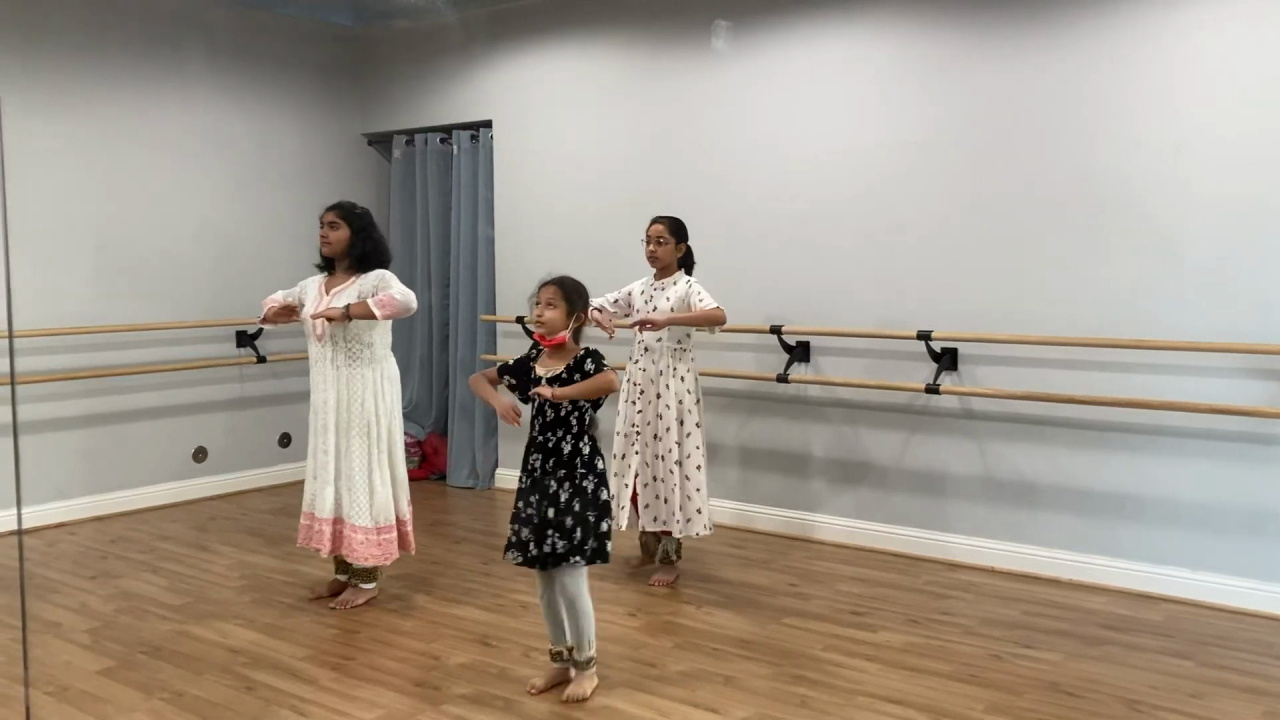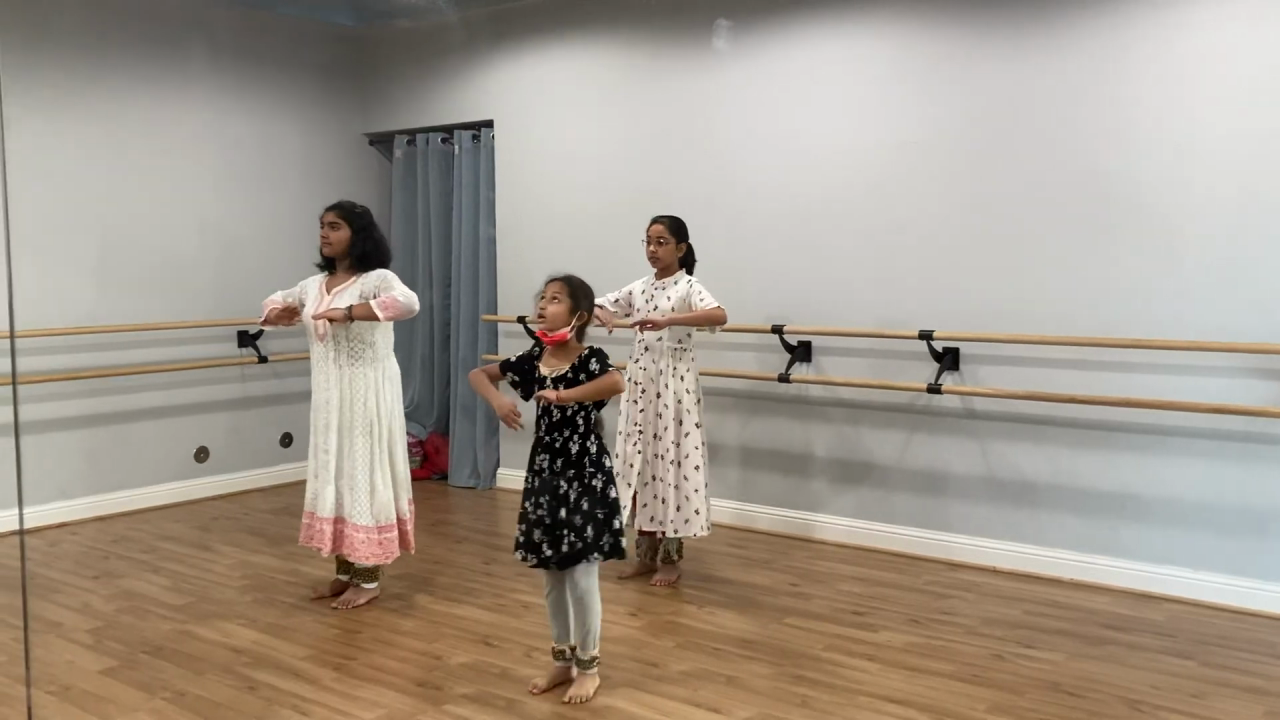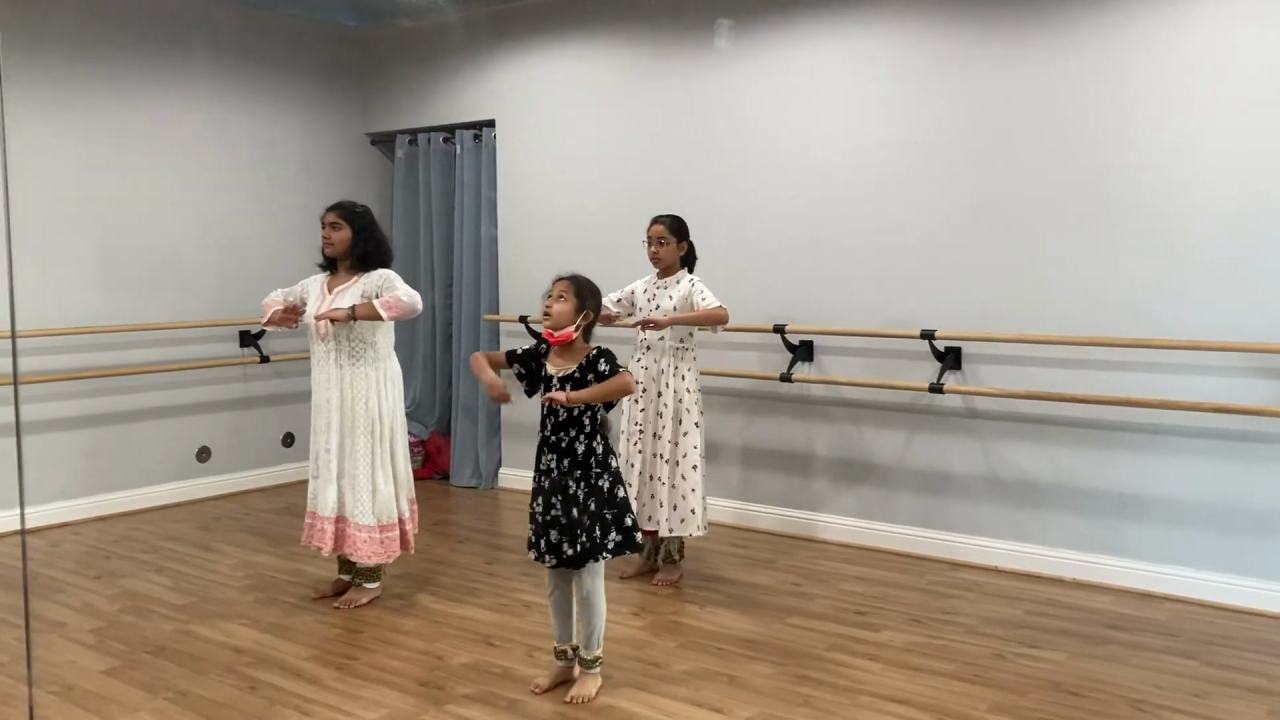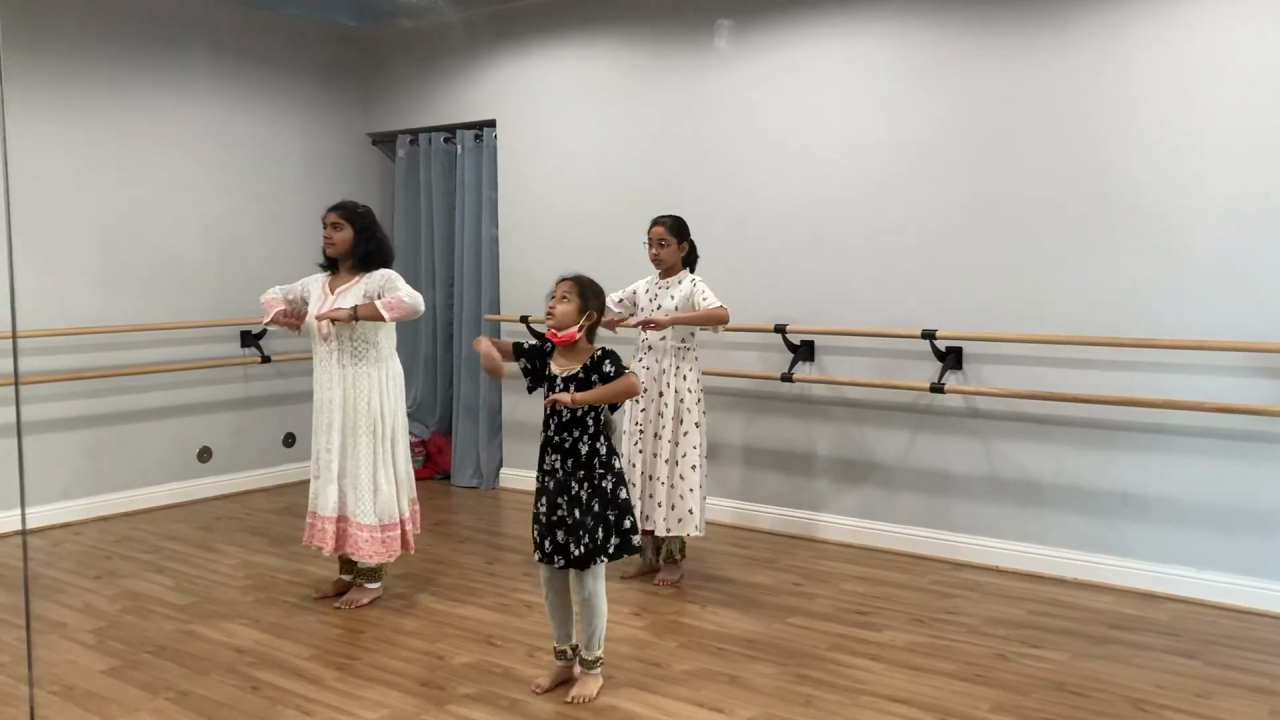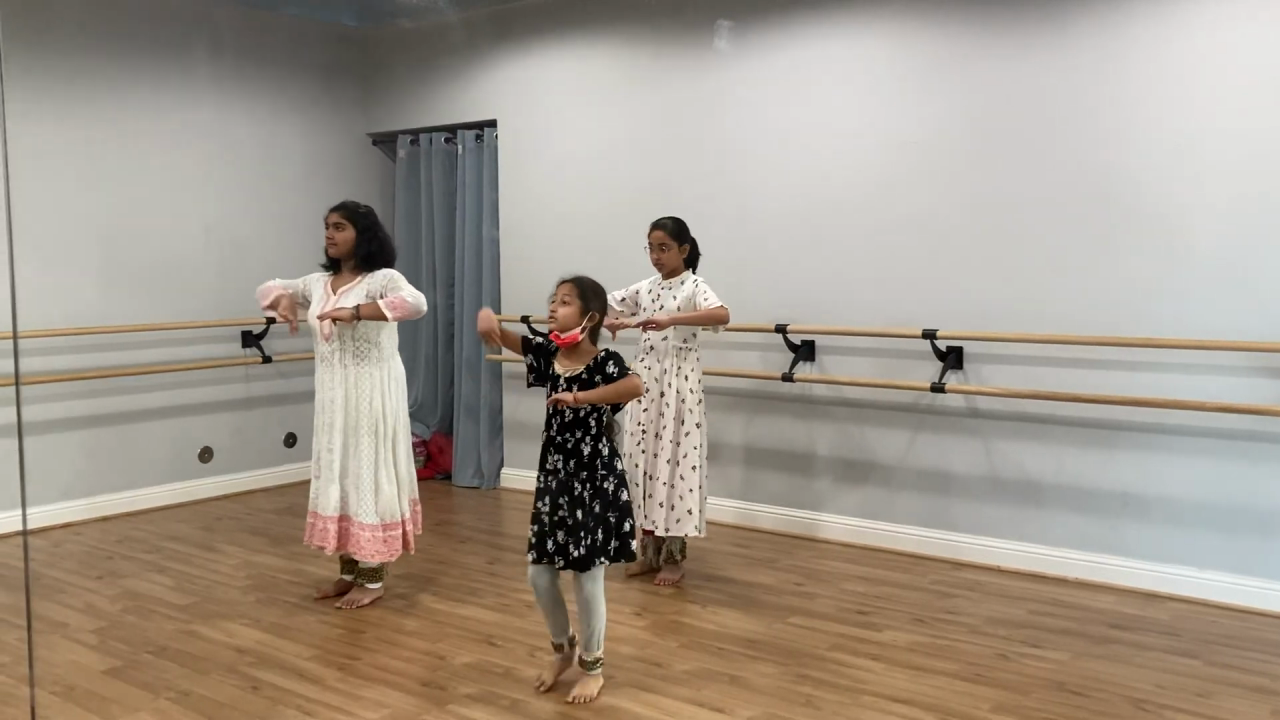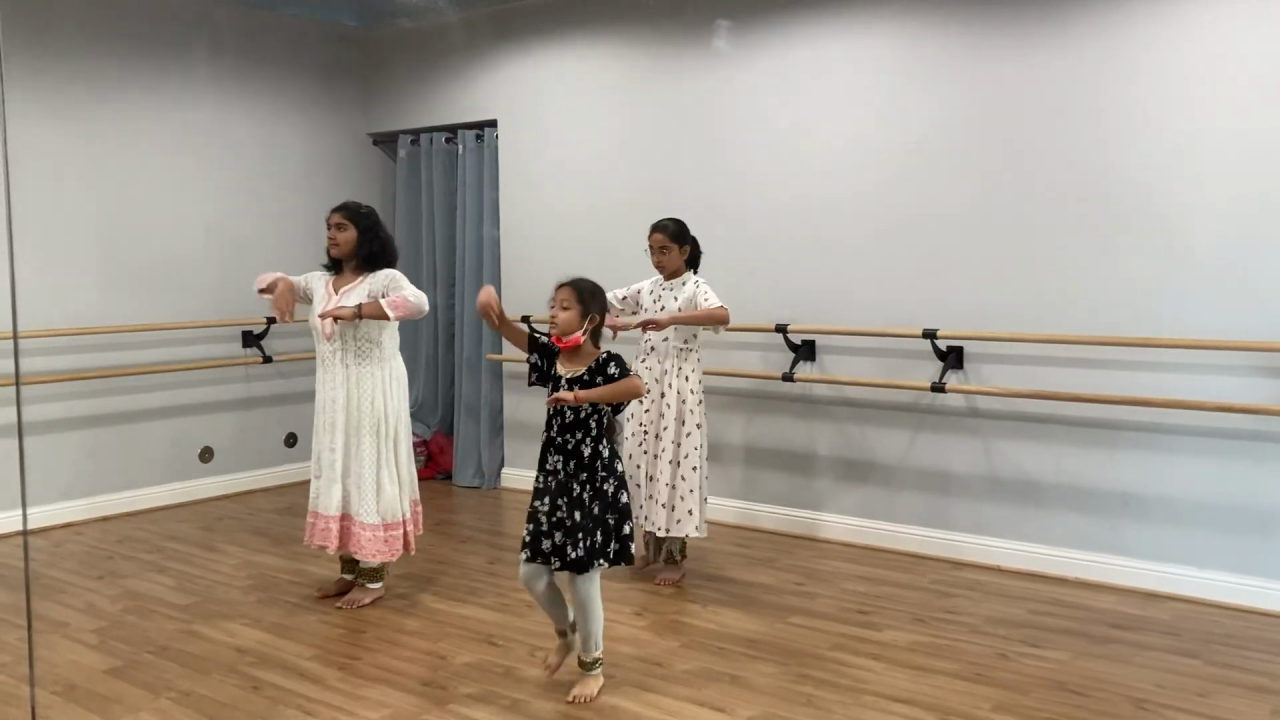
dt=0.1s
person 1, frame 1
left shoulder: (586, 360)
right shoulder: (530, 362)
left elbow: (612, 382)
right elbow: (479, 378)
left wrist: (558, 393)
right wrist: (498, 401)
left hip: (578, 479)
right hip: (538, 476)
left knee: (570, 579)
right knee: (546, 578)
left ankle: (586, 668)
right ankle: (561, 662)
person 1, frame 2
left shoulder: (591, 359)
right shoulder: (532, 359)
left elbow: (618, 383)
right elbow: (479, 374)
left wrist: (564, 395)
right wrist: (498, 401)
left hip: (585, 478)
right hip: (544, 475)
left knee: (581, 578)
right knee: (553, 578)
left ankle: (588, 668)
right ankle: (563, 661)
person 1, frame 3
left shoulder: (597, 359)
right shoulder: (537, 356)
left elbow: (627, 383)
right elbow: (481, 359)
left wrist: (571, 397)
right wrist: (489, 377)
left hip: (591, 477)
right hip: (550, 475)
left knee: (587, 578)
right knee: (557, 577)
left ankle: (591, 667)
right ankle: (565, 661)
person 1, frame 4
left shoulder: (601, 360)
right shoulder: (542, 354)
left elbow: (633, 385)
right elbow: (488, 345)
left wrist: (576, 398)
right wrist: (486, 348)
left hip: (593, 478)
right hip: (553, 475)
left knee: (588, 579)
right knee: (552, 577)
left ankle: (592, 668)
right ankle: (565, 660)
person 1, frame 5
left shoulder: (605, 362)
right shoulder: (546, 354)
left elbow: (636, 386)
right elbow: (502, 336)
left wrist: (579, 397)
right wrist: (487, 320)
left hip: (595, 481)
right hip: (554, 478)
left knee: (587, 578)
right knee: (540, 577)
left ankle: (592, 669)
right ankle: (563, 650)
person 1, frame 6
left shoulder: (606, 363)
right shoulder: (548, 354)
left elbow: (637, 387)
right elbow: (503, 326)
left wrist: (579, 395)
right wrist: (491, 303)
left hip: (594, 482)
right hip: (553, 478)
left knee: (583, 580)
right knee: (533, 574)
left ankle: (591, 668)
right ankle: (566, 629)
person 2, frame 1
left shoulder: (376, 280)
right shoulder: (314, 285)
left elbow: (405, 301)
right elbow: (276, 301)
left wrist: (346, 311)
right wrist: (278, 311)
left hip: (366, 395)
right hip: (328, 396)
left knee: (363, 476)
right knee: (331, 476)
left ankle: (367, 580)
right ankle: (344, 572)
person 2, frame 2
left shoulder: (377, 279)
right shoulder: (314, 285)
left elbow: (408, 303)
right elbow: (276, 301)
left wrist: (348, 312)
right wrist: (279, 313)
left hip: (368, 394)
right hip: (329, 395)
left knee: (364, 475)
right knee: (332, 475)
left ankle: (368, 579)
right ankle: (345, 572)
person 2, frame 3
left shoulder: (379, 279)
right shoulder: (315, 284)
left elbow: (410, 302)
right elbow: (275, 299)
left wrist: (351, 312)
right wrist: (281, 313)
left hip: (369, 393)
right hip: (330, 395)
left knee: (366, 474)
right knee: (333, 475)
left ankle: (370, 579)
right ankle: (347, 572)
person 2, frame 4
left shoulder: (381, 279)
right shoulder: (316, 284)
left elbow: (413, 303)
right elbow: (272, 296)
left wrist: (353, 312)
right wrist: (283, 314)
left hip: (371, 393)
right hip: (332, 395)
left knee: (367, 474)
right knee: (334, 474)
left ankle: (372, 578)
right ankle: (348, 572)
person 2, frame 5
left shoulder: (383, 279)
right shoulder: (318, 283)
left elbow: (415, 303)
right elbow: (274, 289)
left wrist: (355, 311)
right wrist: (283, 300)
left hip: (372, 395)
right hip: (333, 396)
left knee: (369, 475)
right knee: (336, 475)
left ankle: (373, 578)
right ankle: (349, 571)
person 2, frame 6
left shoulder: (385, 279)
right shoulder: (319, 282)
left elbow: (418, 303)
right elbow: (269, 281)
left wrist: (357, 311)
right wrist: (281, 285)
left hip: (373, 394)
right hip: (334, 396)
left knee: (370, 474)
right knee: (337, 474)
left ankle: (373, 578)
right ankle: (349, 571)
person 3, frame 1
left shoulder: (687, 288)
right shoulder: (638, 289)
left elbow: (719, 317)
right elbow: (592, 307)
left wrist: (668, 319)
right wrist: (597, 317)
left hip: (673, 385)
right hip: (638, 383)
left knee: (670, 464)
right knee: (636, 462)
left ankle: (669, 559)
right ankle: (650, 543)
person 3, frame 2
left shoulder: (688, 287)
right shoulder: (638, 289)
left elbow: (719, 316)
right elbow: (594, 306)
left wrist: (669, 319)
right wrist: (599, 314)
left hip: (674, 384)
right hip: (640, 382)
left knee: (671, 463)
right knee: (637, 463)
left ankle: (670, 558)
right ankle: (647, 552)
person 3, frame 3
left shoulder: (690, 286)
right shoulder: (640, 288)
left elbow: (721, 315)
left wrist: (669, 319)
right wrist: (600, 315)
left hip: (675, 384)
right hip: (641, 383)
left knee: (672, 463)
right knee: (640, 463)
left ankle: (672, 559)
right ankle: (648, 553)
person 3, frame 4
left shoulder: (691, 286)
right shoulder: (642, 288)
left elbow: (722, 315)
left wrist: (670, 319)
right wrist: (604, 319)
left hip: (677, 383)
right hip: (643, 382)
left knee: (673, 463)
right knee: (642, 462)
left ankle: (673, 558)
right ankle: (649, 553)
person 3, frame 5
left shoulder: (694, 287)
right shoulder: (644, 289)
left elbow: (722, 315)
left wrist: (671, 319)
right wrist: (608, 321)
left hip: (679, 383)
right hip: (644, 383)
left knee: (675, 463)
right knee: (643, 462)
left ankle: (674, 557)
right ankle: (650, 549)
person 3, frame 6
left shoulder: (695, 288)
right shoulder: (645, 289)
left elbow: (722, 316)
left wrist: (671, 319)
right wrist: (610, 320)
left hip: (679, 383)
right hip: (646, 382)
left knee: (675, 463)
right knee: (643, 461)
left ankle: (674, 556)
right ankle: (651, 542)
